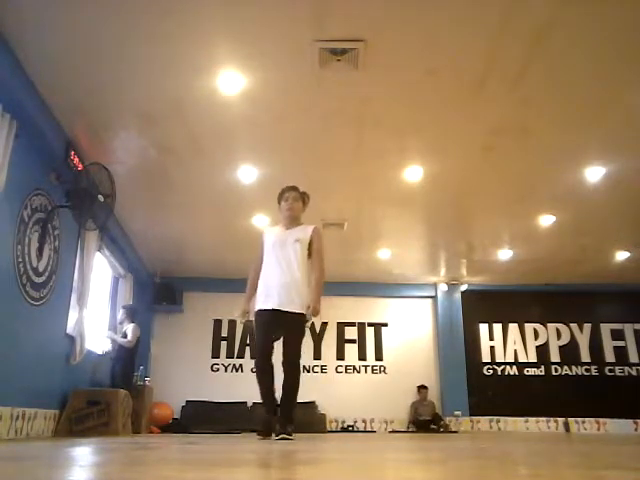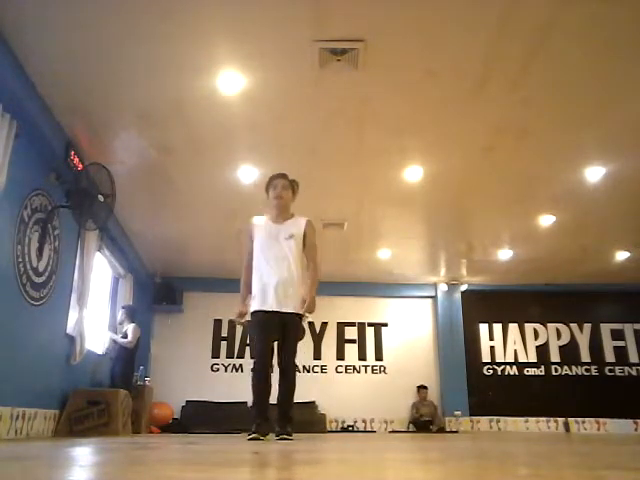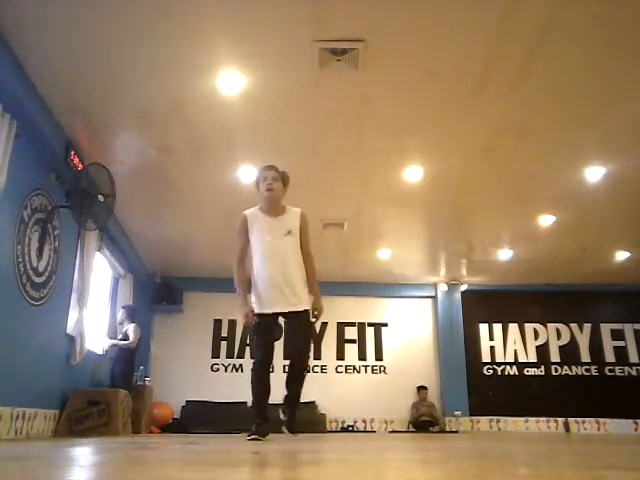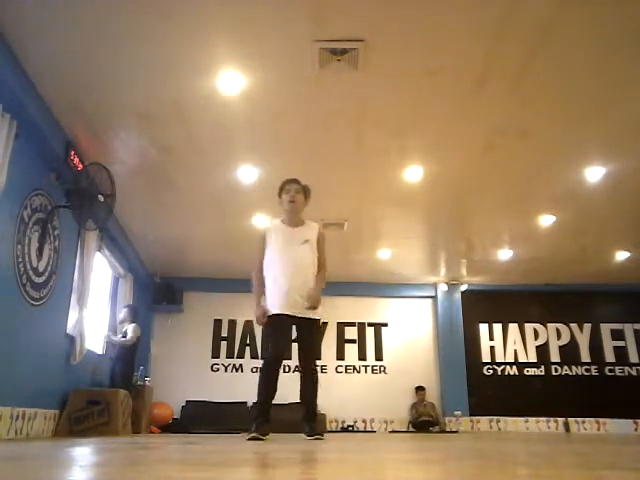
dt=0.4s
person 1, frame 1
left shoulder: (311, 232)
right shoulder: (268, 234)
left elbow: (317, 265)
right elbow: (257, 268)
left wrist: (316, 296)
right wrist: (247, 300)
left hip: (296, 304)
right hip: (266, 303)
left knee: (291, 362)
right knee: (261, 355)
left ankle: (285, 421)
right ankle: (271, 413)
person 1, frame 2
left shoulder: (304, 225)
right shoulder: (256, 226)
left elbow: (311, 262)
right elbow: (248, 266)
left wrist: (311, 293)
right wrist: (243, 301)
left hip: (293, 303)
right hip: (261, 302)
left knee: (287, 362)
right knee: (261, 359)
left ankle: (284, 422)
right ankle: (260, 422)
person 1, frame 3
left shoulder: (298, 217)
right shoulder: (248, 219)
left elbow: (307, 258)
right elbow: (239, 262)
left wrist: (316, 294)
right wrist: (243, 300)
left hip: (298, 299)
right hip: (263, 301)
left knee: (301, 352)
right knee: (262, 359)
left ankle: (289, 405)
right ankle: (259, 422)
person 1, frame 4
left shoulder: (316, 231)
right shoulder: (269, 231)
left elbow: (322, 267)
right elbow: (259, 268)
left wrist: (316, 290)
right wrist: (258, 302)
left hip: (308, 307)
right hip: (277, 306)
left knee: (308, 363)
right knee: (272, 359)
left ankle: (310, 421)
right ankle: (260, 421)
